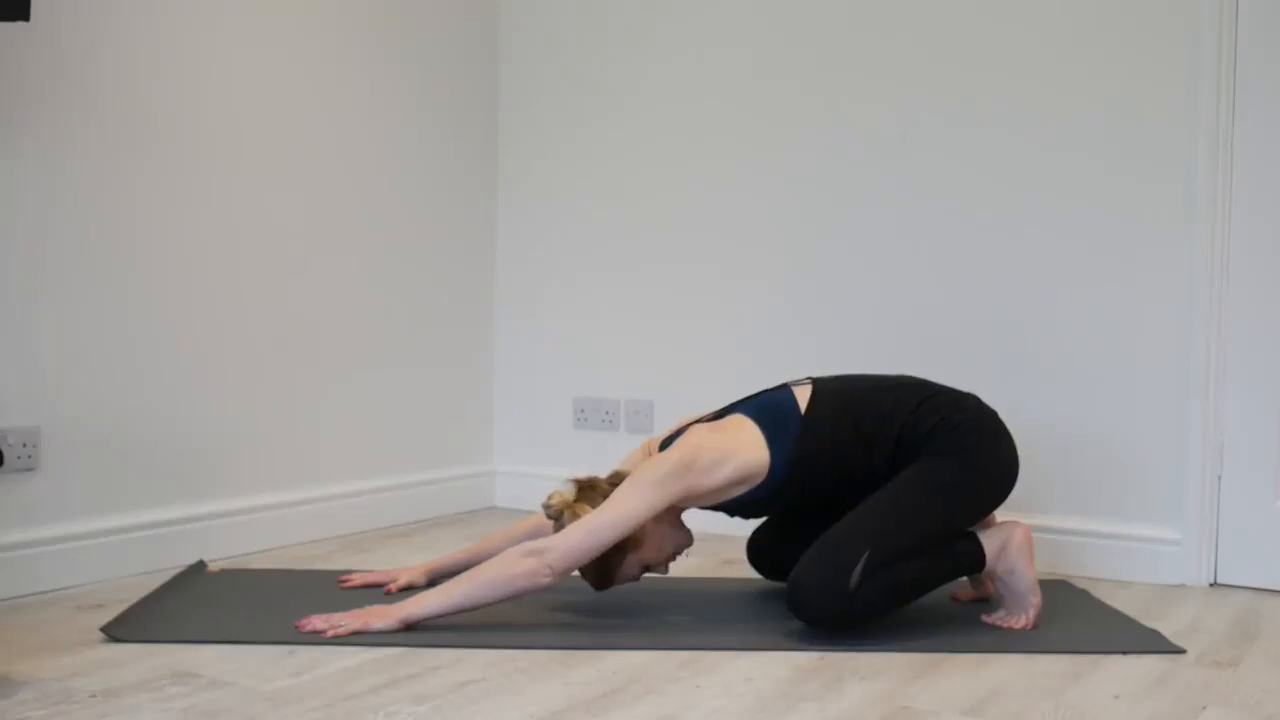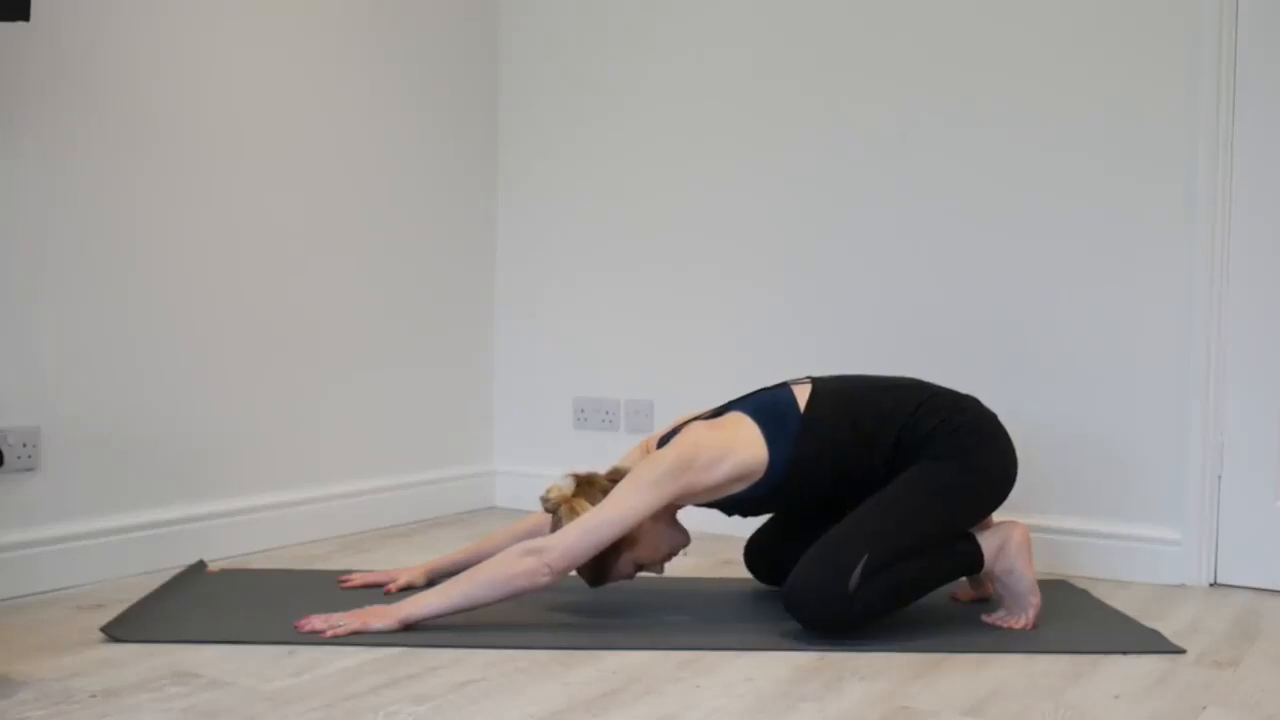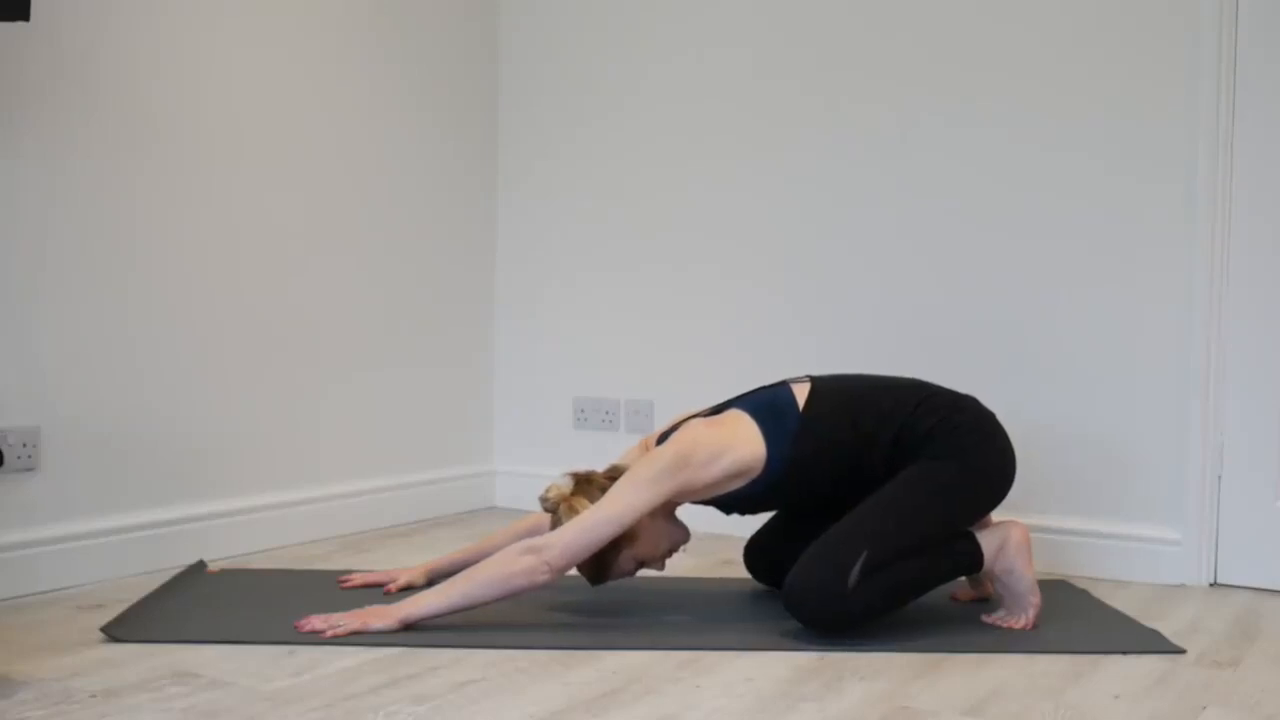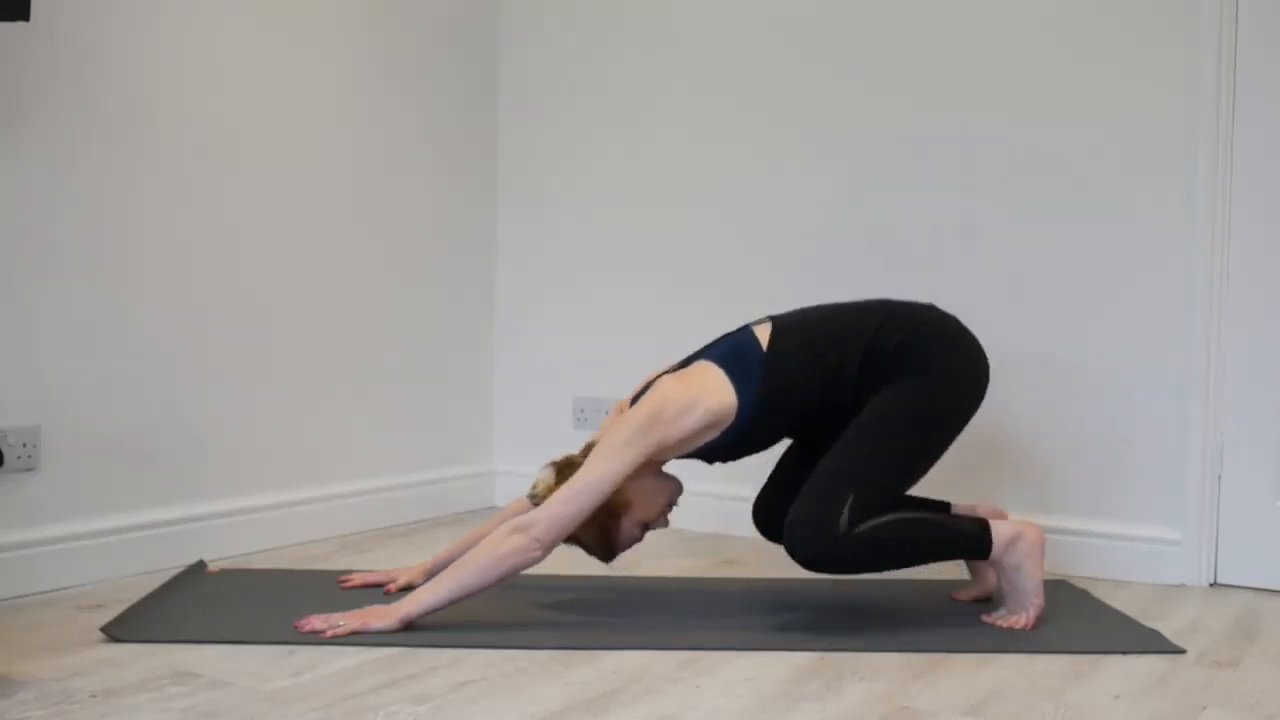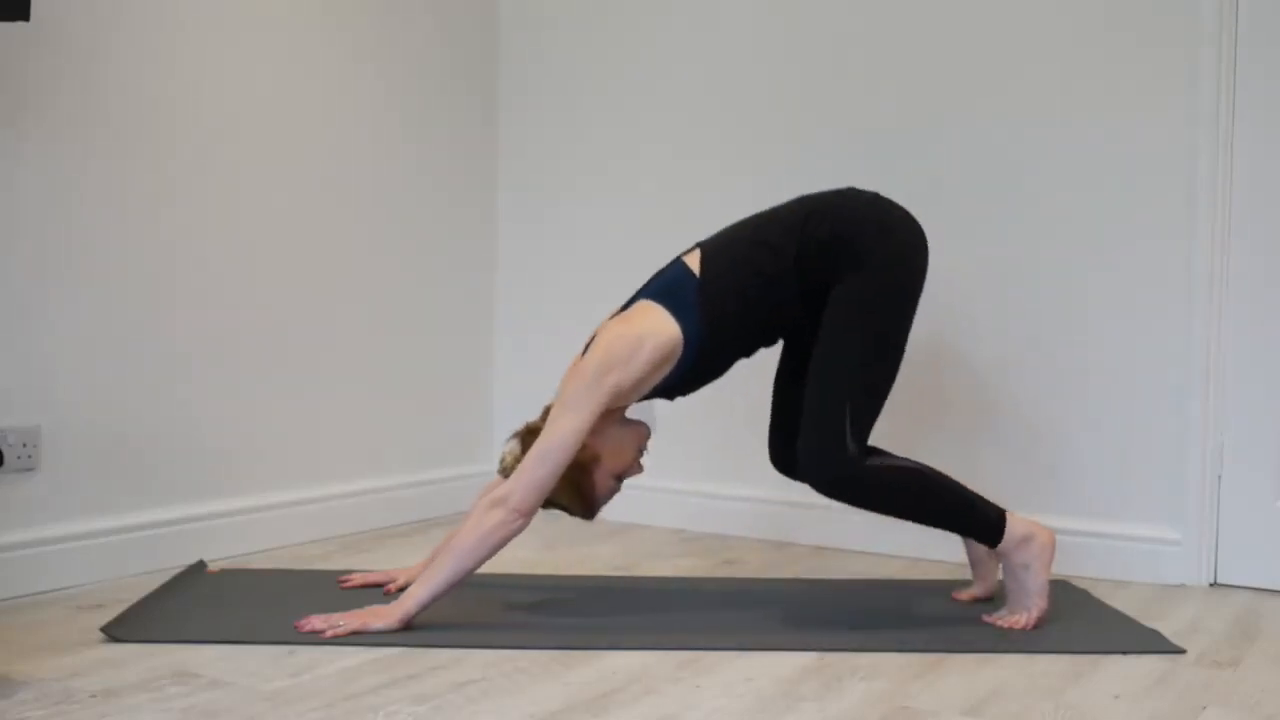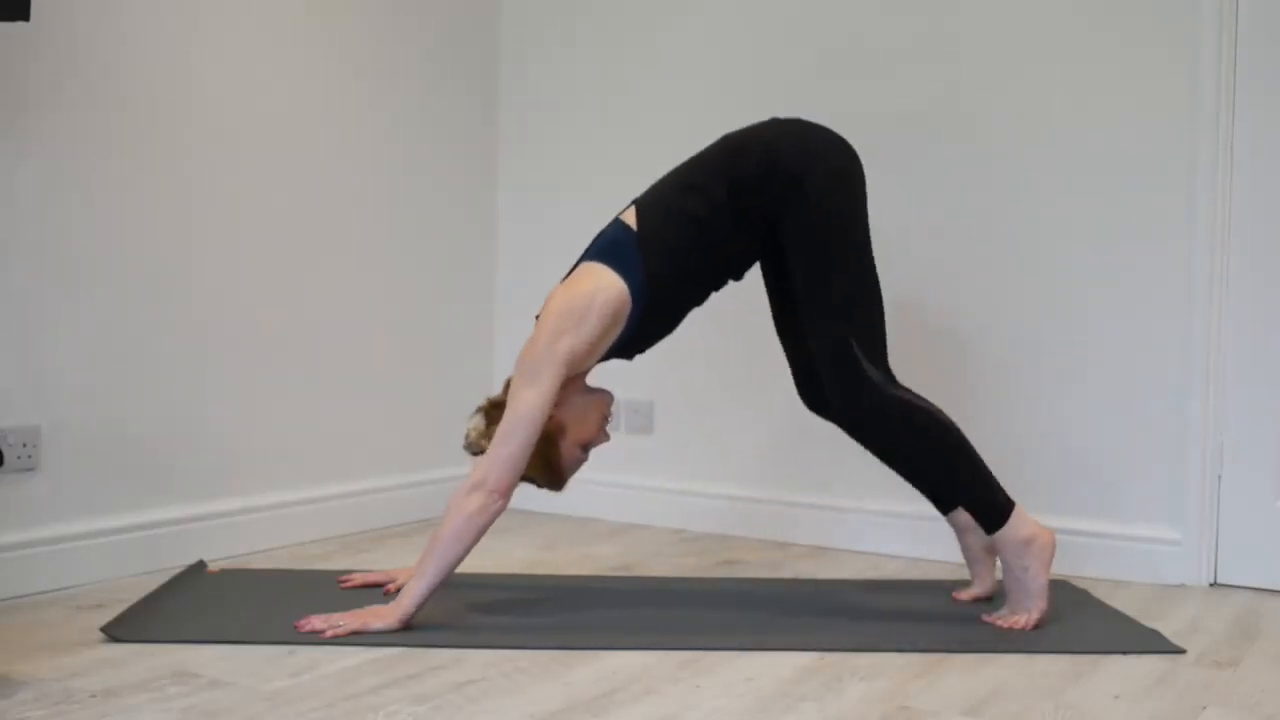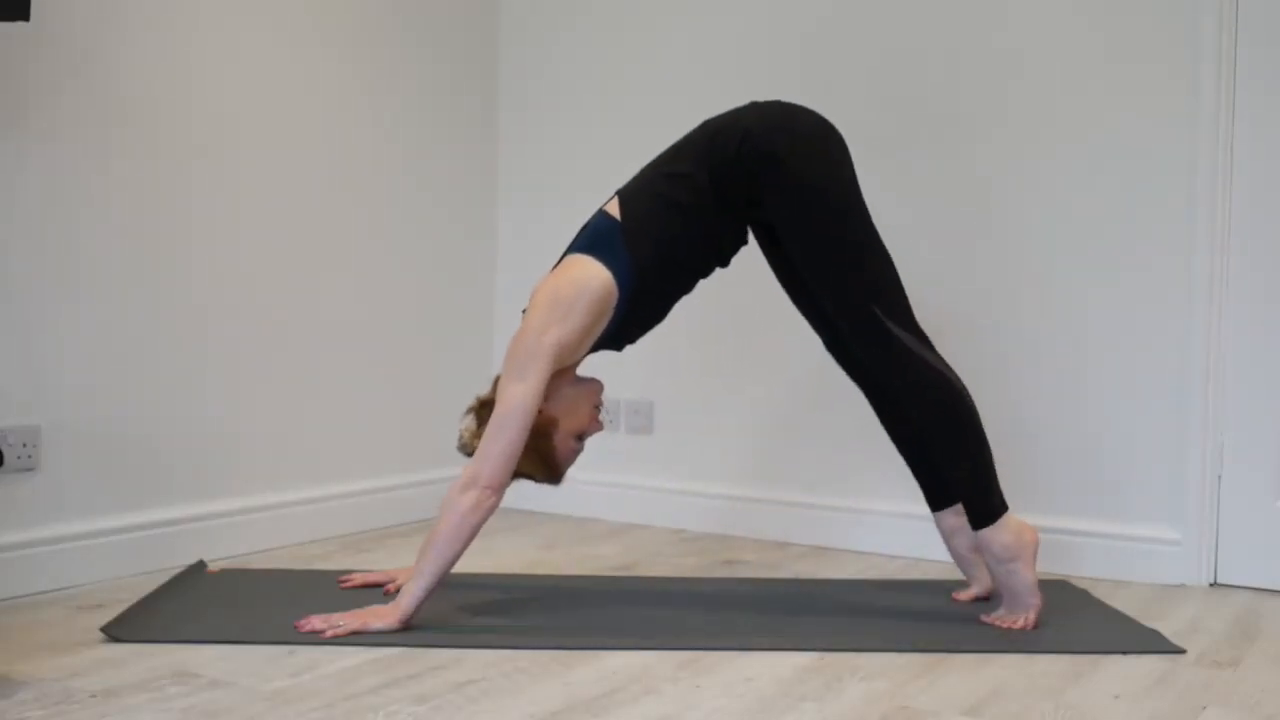
dt=0.7s
person 1, frame 1
left shoulder: (680, 471)
right shoulder: (660, 458)
left elbow: (541, 562)
right elbow: (549, 527)
left wrist: (401, 614)
right wrist: (429, 569)
left hip: (961, 441)
right hip: (906, 441)
left knee: (821, 596)
right knee: (774, 555)
left ankle: (992, 547)
right ankle: (956, 533)
person 1, frame 2
left shoulder: (680, 468)
right shoulder: (660, 455)
left elbow: (543, 561)
right elbow: (548, 525)
left wrist: (403, 614)
right wrist: (429, 569)
left hip: (960, 445)
right hip: (903, 445)
left knee: (820, 598)
right knee: (771, 561)
left ankle: (990, 550)
right ankle: (954, 536)
person 1, frame 3
left shoulder: (680, 464)
right shoulder: (660, 453)
left elbow: (540, 558)
right elbow: (548, 523)
left wrist: (401, 614)
right wrist: (428, 569)
left hip: (958, 445)
right hip: (903, 444)
left knee: (819, 597)
right knee: (770, 561)
left ankle: (991, 547)
right ankle: (955, 533)
person 1, frame 4
left shoulder: (655, 424)
right shoulder: (641, 420)
left elbow: (532, 536)
right elbow: (534, 506)
left wrist: (403, 611)
right wrist: (423, 568)
left hip: (930, 358)
right hip: (880, 365)
left knee: (818, 538)
right knee: (778, 518)
left ankle: (1004, 541)
right ankle: (973, 522)
person 1, frame 5
left shoulder: (606, 374)
right shoulder: (604, 371)
left elbow: (511, 505)
right elbow: (512, 487)
left wrist: (402, 609)
right wrist: (419, 570)
left hip: (863, 245)
right hip: (829, 260)
left knee: (831, 462)
right knee: (794, 455)
left ankle: (1014, 537)
right ankle: (981, 527)
person 1, frame 6
left shoulder: (560, 345)
right shoulder: (562, 346)
left elbow: (489, 487)
right elbow: (490, 479)
left wrist: (402, 606)
right wrist: (423, 570)
left hip: (795, 172)
right hip: (771, 193)
left knee: (854, 386)
right knee: (823, 389)
left ankle: (1014, 532)
right ankle: (975, 525)
person 1, frame 7
left shoulder: (547, 340)
right shoulder: (551, 341)
left elbow: (482, 482)
right elbow: (485, 479)
left wrist: (401, 608)
right wrist: (419, 570)
left hip: (774, 154)
right hip: (756, 170)
left knee: (881, 343)
right knee: (865, 352)
left ankle: (998, 533)
right ankle: (969, 533)
